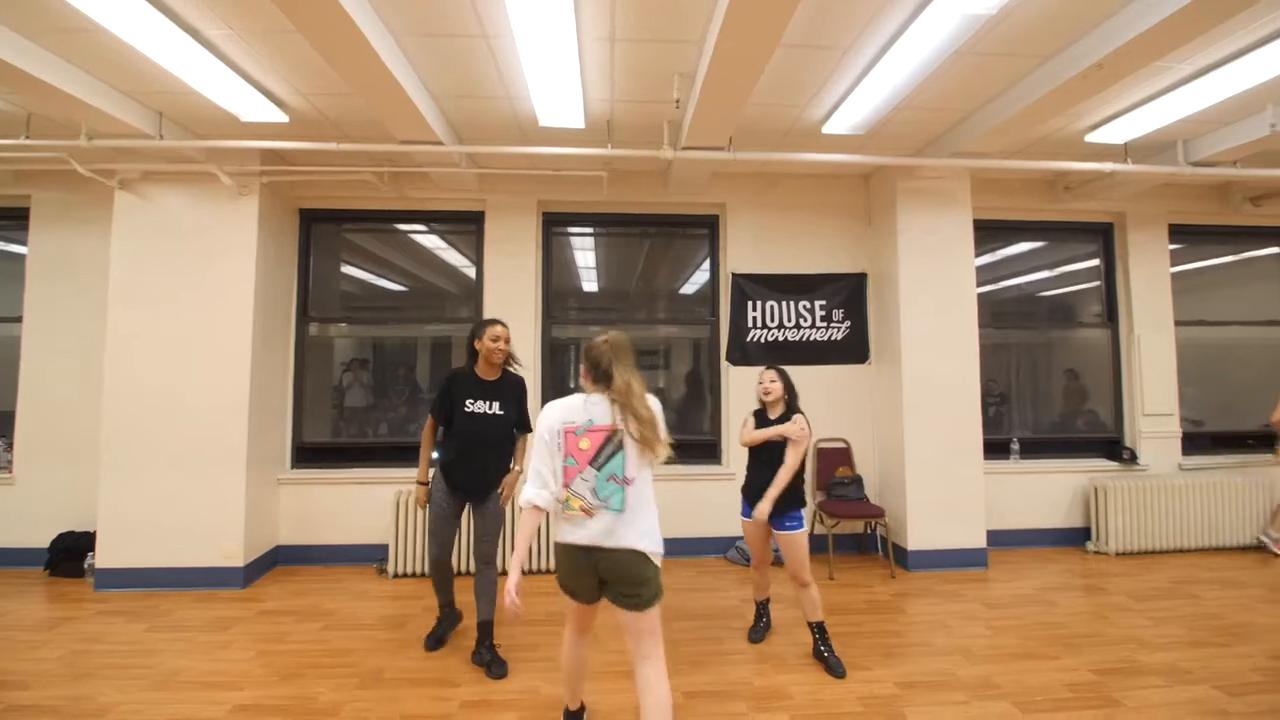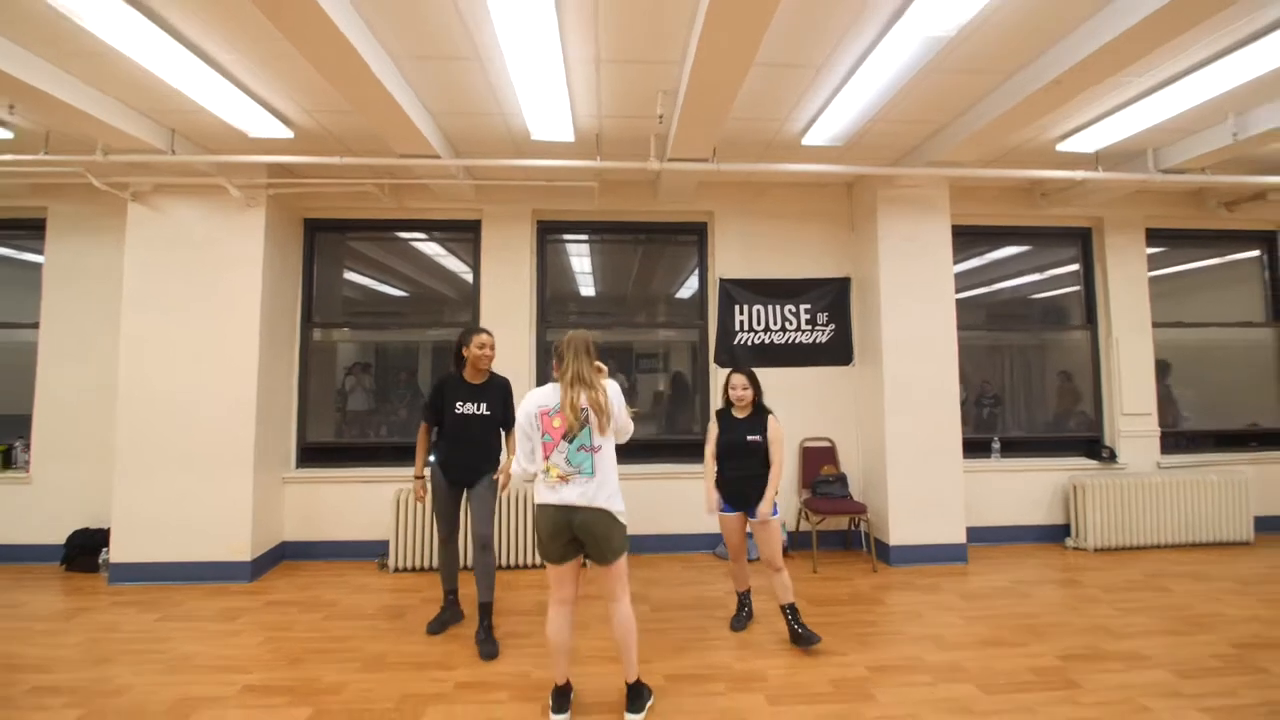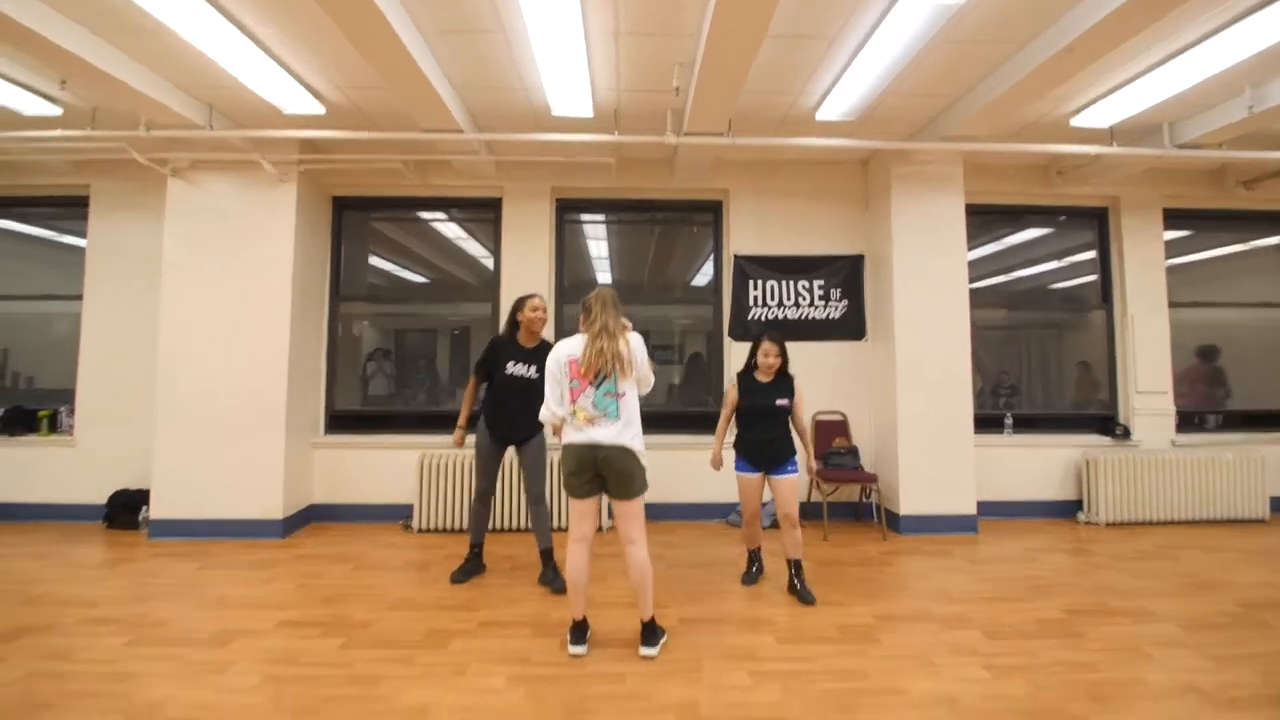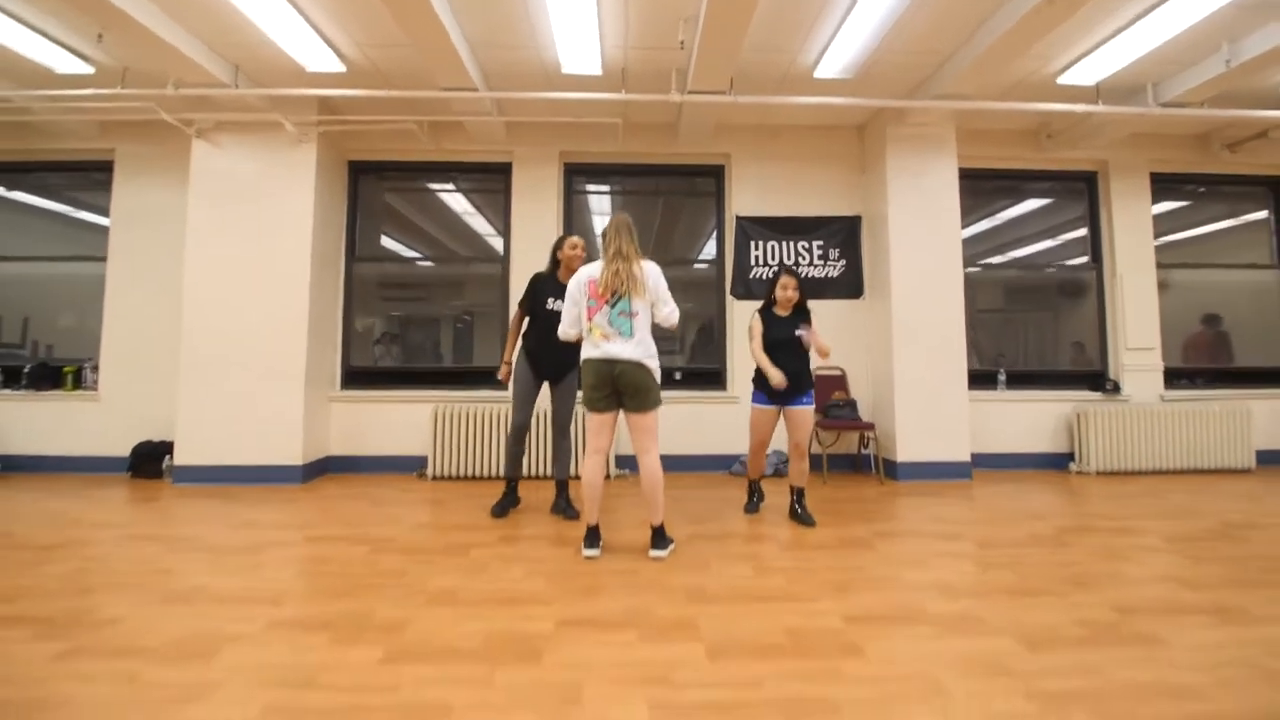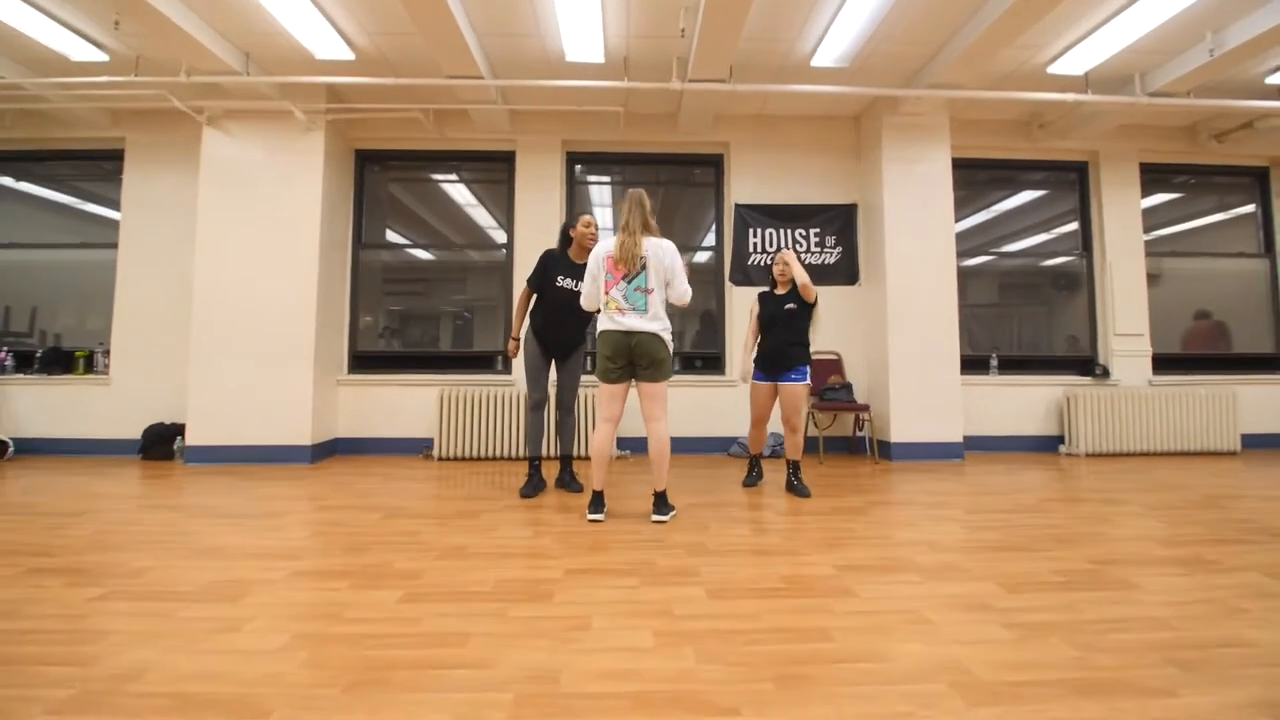
dt=0.4s
person 1, frame 1
right shoulder: (645, 408)
left elbow: (538, 494)
left wrist: (515, 567)
left hip: (574, 548)
right hip: (630, 549)
left knee: (578, 630)
right knee: (648, 659)
person 1, frame 2
left shoulder: (533, 400)
right shoulder: (608, 392)
left elbow: (524, 467)
right elbow: (624, 433)
left hip: (551, 511)
right hip: (599, 509)
left knee: (561, 603)
right knee: (618, 599)
person 1, frame 3
left shoulder: (562, 350)
right shoulder: (632, 343)
left elbow: (553, 413)
right elbow: (645, 385)
left wrist: (561, 427)
left hip: (578, 450)
right hip: (621, 449)
left knee: (579, 539)
right knee: (633, 540)
left ankle: (578, 630)
right ankle: (648, 630)
person 1, frame 4
left shoulder: (583, 275)
right shoulder: (648, 270)
left elbow: (568, 331)
right elbow: (669, 319)
left hip: (597, 366)
right hip: (638, 366)
left knee: (595, 451)
right knee: (647, 451)
left ankle: (591, 535)
right ankle: (658, 536)
person 1, frame 5
left shoulder: (602, 250)
right shoulder: (665, 248)
left elbow: (588, 302)
right elbow: (681, 298)
right wrist: (682, 274)
left hip: (612, 338)
right hip: (651, 339)
left knee: (606, 419)
right knee: (656, 420)
left ankle: (597, 500)
right ankle: (660, 501)
person 2, frame 1
left shoulder: (515, 385)
right shoulder: (457, 379)
left elbow: (521, 433)
right elbow: (431, 427)
left wrist: (516, 470)
right wrist: (422, 478)
left hip: (492, 482)
right hip: (449, 479)
left knee: (486, 560)
right knee: (438, 556)
left ankle: (485, 644)
right ankle: (447, 614)
person 2, frame 2
left shoulder: (500, 386)
right shoulder: (445, 384)
left elbow: (510, 429)
right elbow: (426, 429)
left wrist: (510, 462)
right wrist: (419, 473)
left hip: (484, 473)
right hip: (445, 472)
left knee: (483, 540)
right knee: (447, 538)
left ankle: (485, 626)
right ankle: (451, 605)
person 2, frame 3
left shoulder: (548, 352)
right shoulder: (499, 345)
right elbow: (475, 383)
right wrist: (461, 425)
left hip: (531, 431)
right hip: (492, 427)
left knee: (537, 495)
right knee: (483, 492)
left ankle: (548, 566)
right ankle: (475, 557)
person 2, frame 4
right shoulder: (541, 281)
right elbow: (518, 318)
right wrist: (507, 360)
left hip: (566, 367)
right hip: (530, 360)
left knee: (562, 429)
right knee: (519, 424)
left ankle: (562, 496)
right ankle: (511, 490)
person 2, frame 5
right shoulder: (551, 259)
right elbow: (527, 294)
right wrist: (514, 335)
left hip: (573, 345)
right hip: (539, 339)
left knee: (566, 405)
right knee: (537, 401)
left ankle: (566, 471)
right ankle: (535, 472)
person 3, frame 1
left shoulder: (797, 420)
right shoulder: (755, 417)
left elbow: (789, 465)
right elbow: (745, 439)
left wrist: (769, 501)
right wrist: (779, 430)
left hip: (786, 507)
right hip: (752, 500)
left knee: (801, 576)
right knee: (759, 563)
left ankle: (821, 643)
right ankle: (762, 616)
person 3, frame 2
left shoulder: (767, 420)
right shoulder: (719, 419)
left elbow: (776, 463)
right elbow: (709, 457)
left wrist: (768, 500)
right wrist: (710, 490)
left hip: (759, 497)
right hip: (729, 496)
left knee: (774, 562)
right knee: (736, 555)
left ankle: (795, 624)
right ankle: (744, 605)
person 3, frame 3
left shoulder: (789, 384)
right shoulder: (740, 382)
left elbow: (799, 422)
right elbow: (726, 417)
left wrist: (810, 455)
right wrist: (717, 449)
left hip: (783, 459)
right hip: (749, 458)
left knee: (790, 518)
right knee: (750, 516)
left ankle: (796, 578)
right ankle: (754, 562)
person 3, frame 4
left shoulder: (806, 317)
right shoulder: (761, 317)
left elbow: (824, 352)
right elbow: (756, 349)
left wrist: (815, 341)
right wrist: (771, 371)
left hip: (800, 391)
right hip: (767, 390)
left knee: (800, 449)
right knee: (757, 446)
left ankle: (798, 503)
right ankle: (754, 491)
person 3, frame 5
left shoulder: (803, 295)
right shoulder: (762, 298)
left elbow: (805, 281)
right elbow: (752, 332)
left wrist: (793, 257)
right wrist: (746, 361)
left hip: (795, 367)
right hip: (764, 367)
left knee: (793, 424)
right knee: (757, 421)
left ankle: (793, 476)
right ankle: (754, 467)
